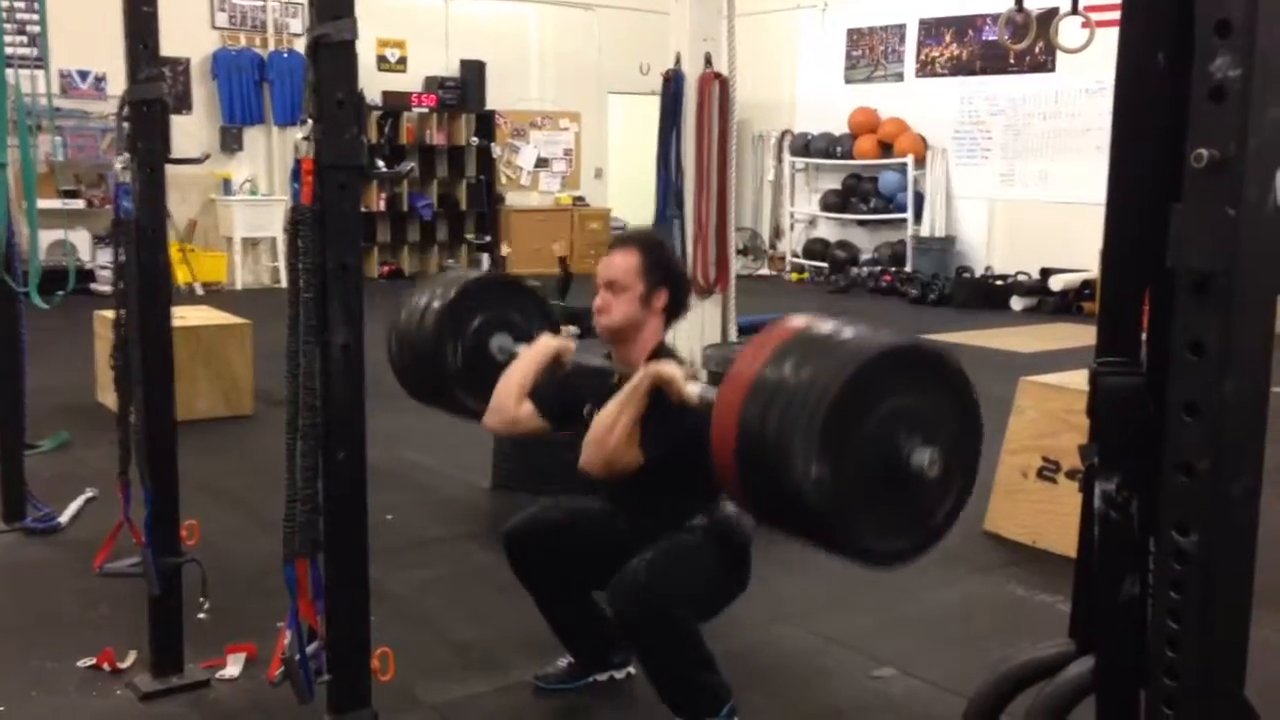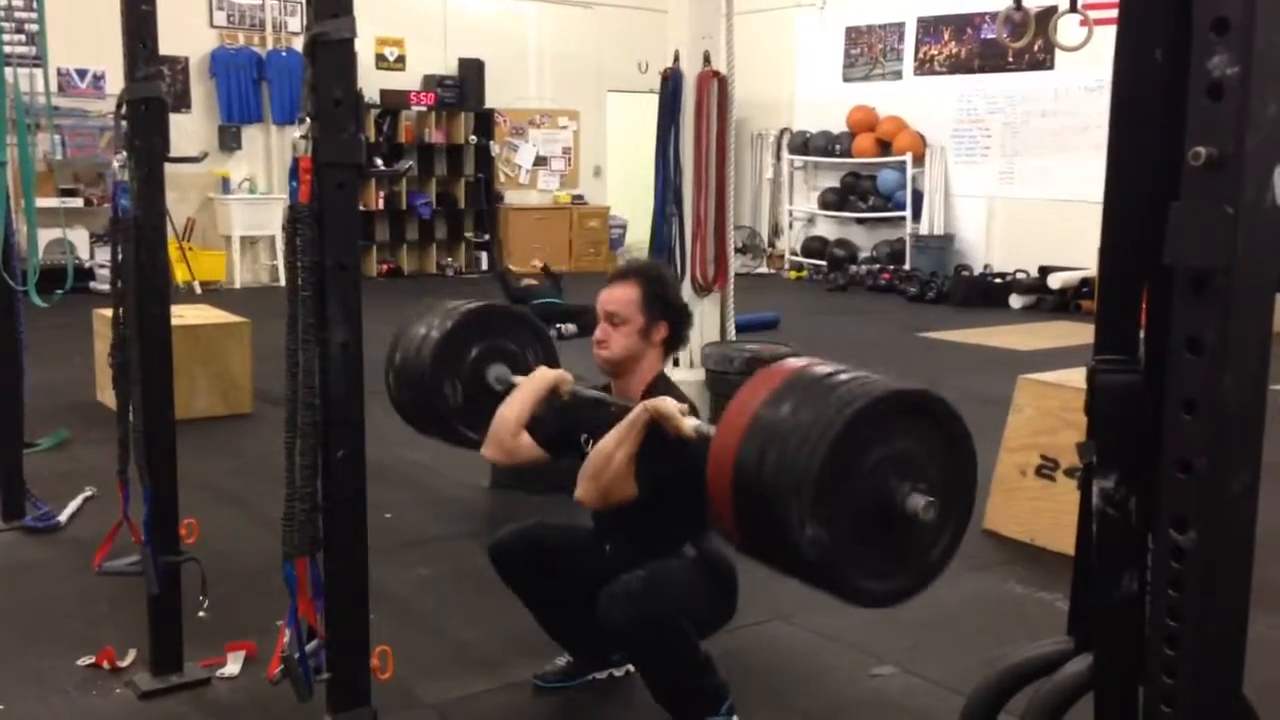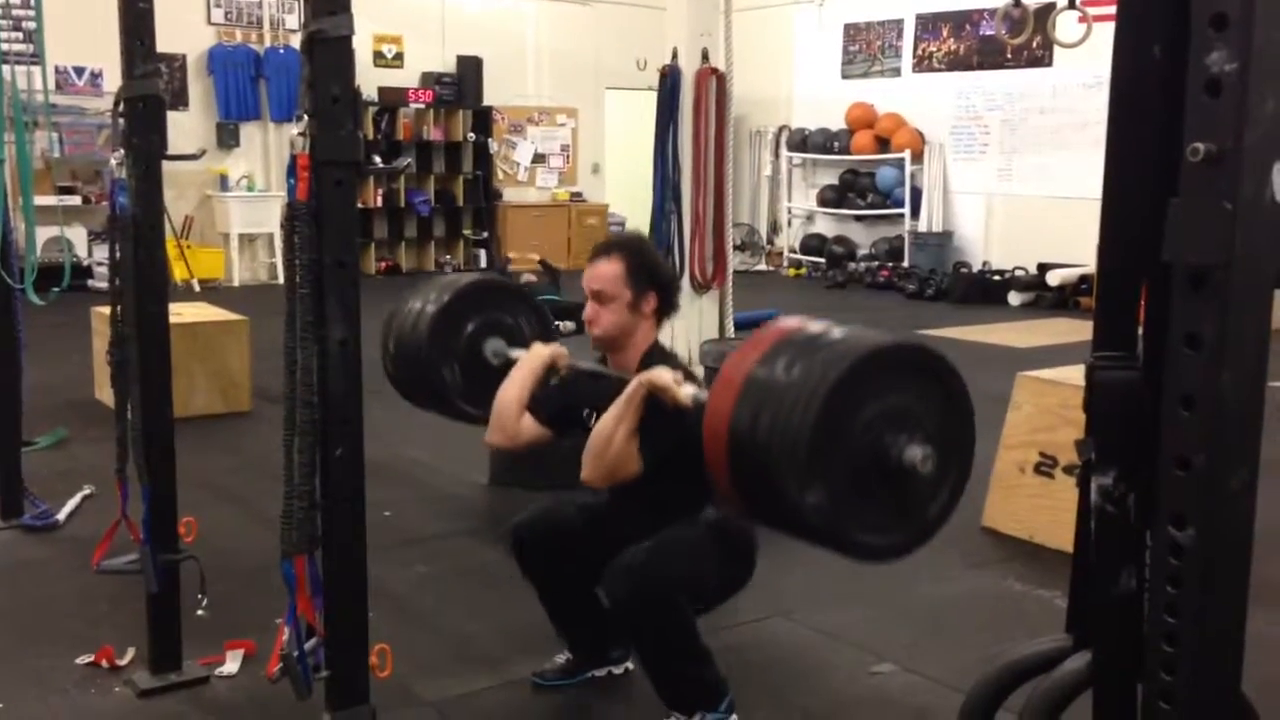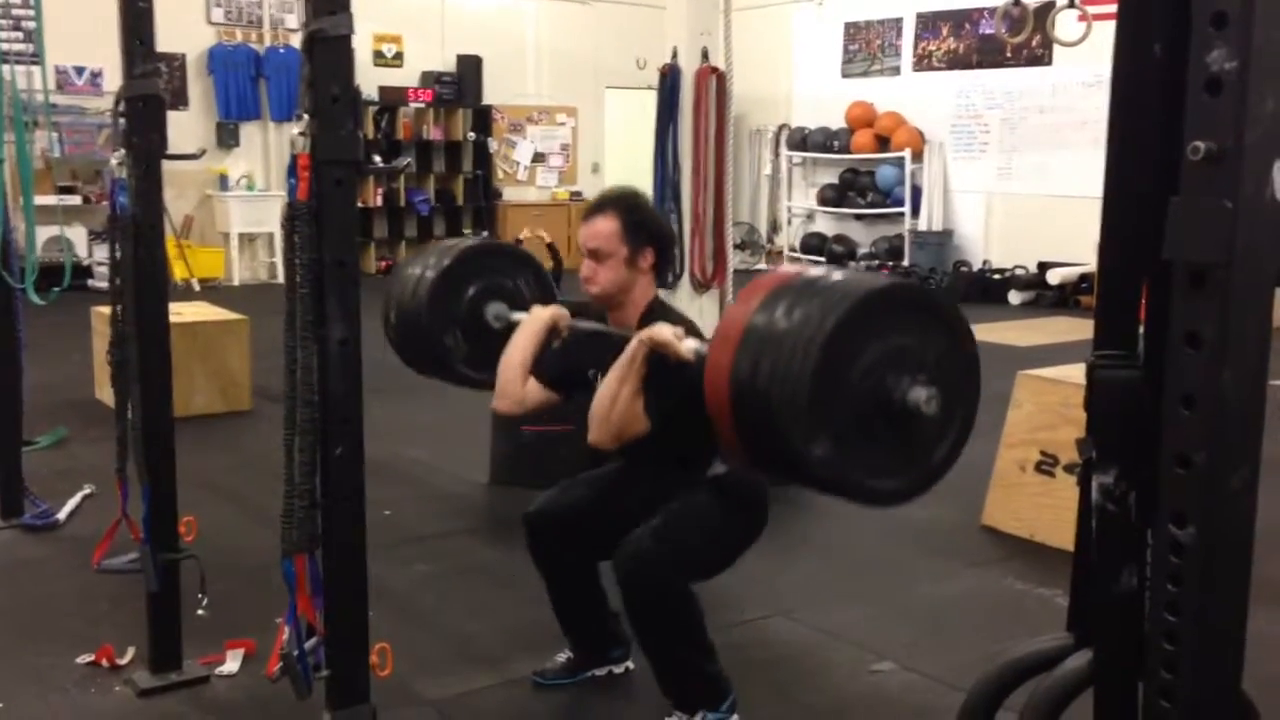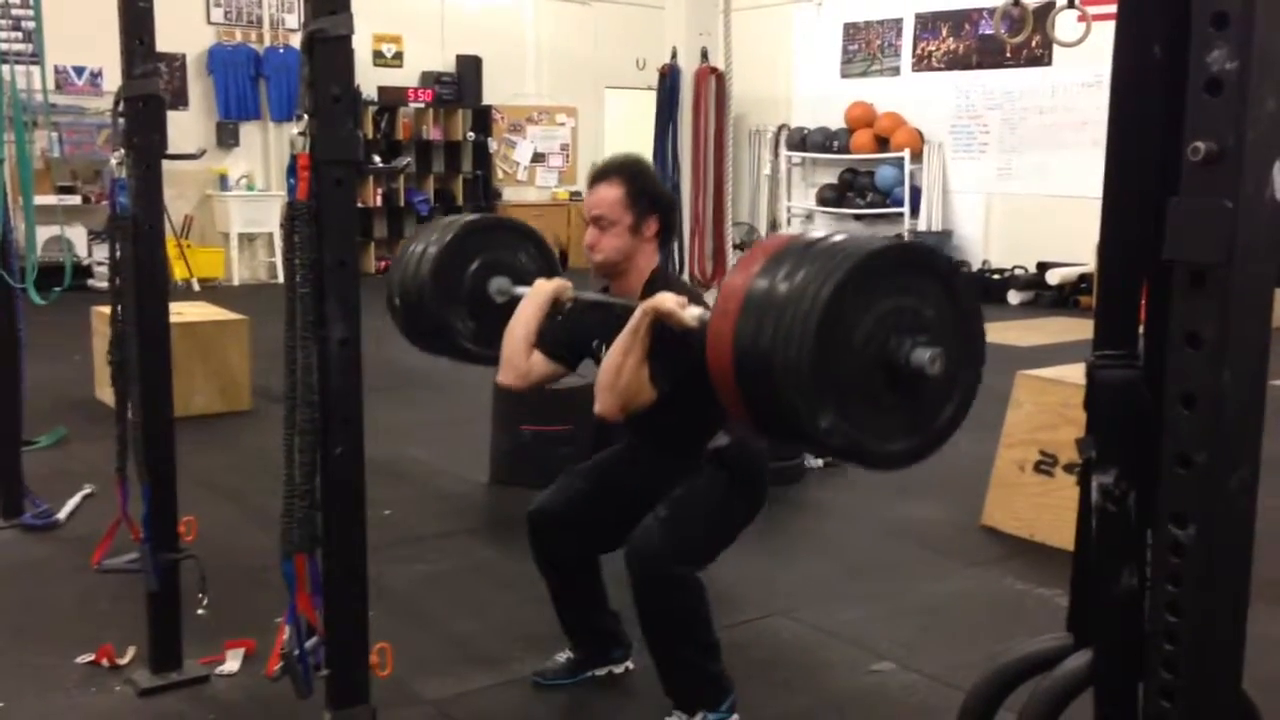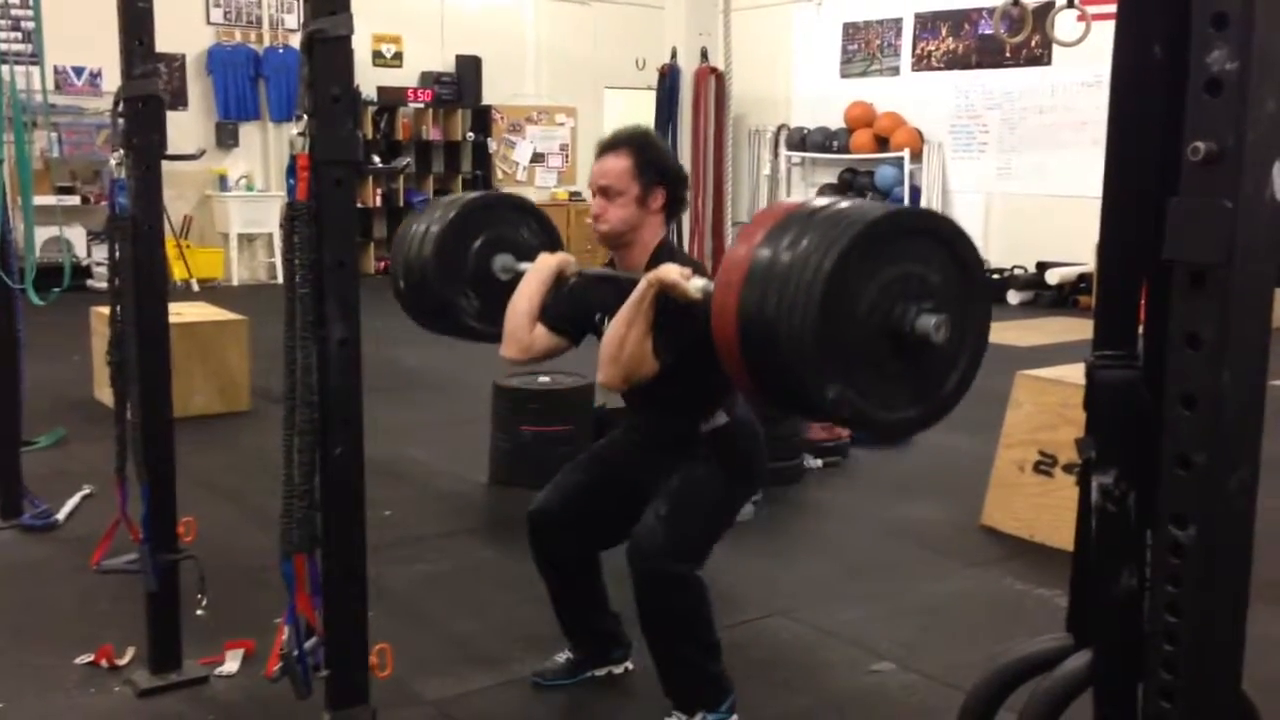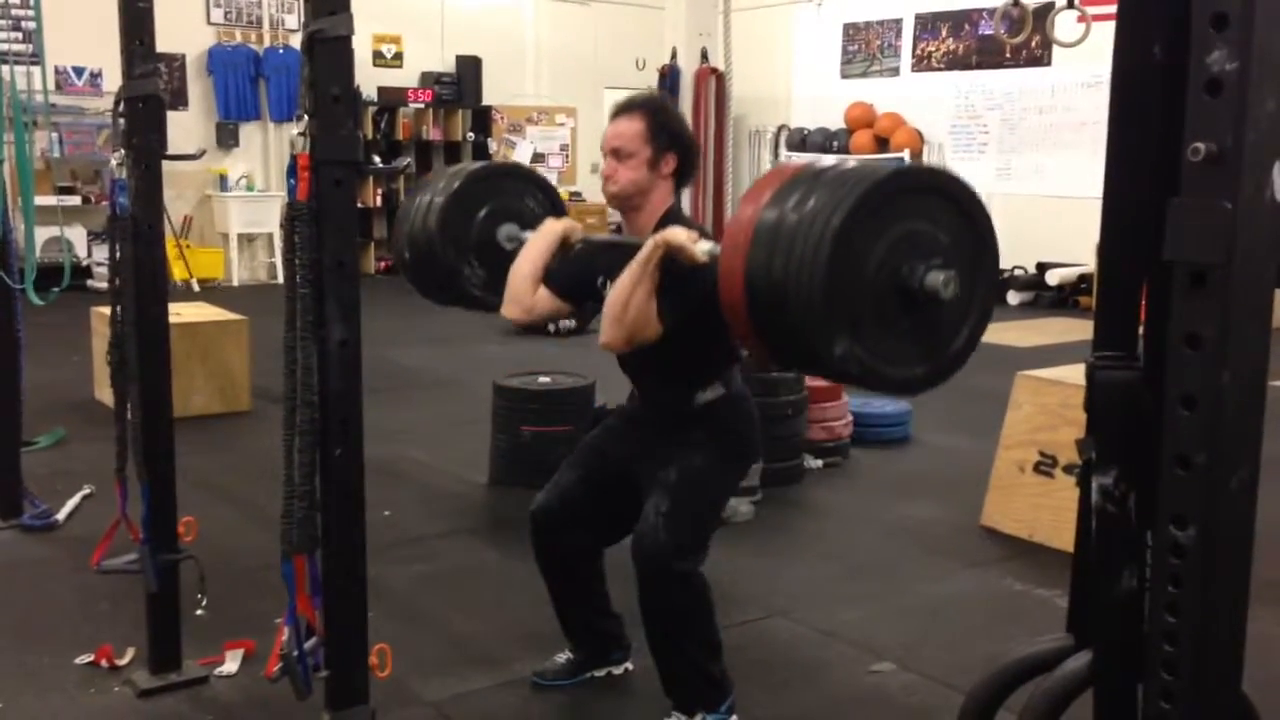
dt=0.2s
person 1, frame 1
left shoulder: (673, 393)
right shoulder: (593, 380)
left elbow: (596, 461)
right elbow: (501, 418)
left wrist: (643, 383)
right wrist: (543, 349)
left hip: (703, 541)
left knee: (640, 591)
right knee: (528, 538)
right ankle: (602, 653)
person 1, frame 2
left shoulder: (671, 426)
right shoulder: (590, 408)
left elbow: (591, 494)
right elbow: (499, 450)
left wrist: (641, 417)
right wrist: (540, 379)
left hip: (691, 573)
left knee: (628, 605)
right knee: (515, 550)
right ankle: (600, 652)
person 1, frame 3
left shoulder: (671, 395)
right shoulder: (589, 383)
left elbow: (597, 474)
right elbow: (503, 433)
left wrist: (638, 389)
right wrist: (538, 357)
left hip: (708, 539)
left knee: (631, 580)
right knee: (535, 535)
right ankle: (601, 648)
person 1, frame 4
left shoulder: (673, 346)
right shoulder: (591, 341)
left elbow: (604, 435)
right elbow: (509, 399)
left wrist: (641, 346)
right wrist: (539, 319)
left hip: (719, 493)
left knee: (643, 559)
right knee: (550, 522)
right ankle: (601, 647)
person 1, frame 5
left shoulder: (677, 316)
right shoulder: (594, 310)
left elbow: (610, 405)
right elbow: (514, 373)
left wrist: (644, 316)
right wrist: (541, 293)
left hip: (719, 466)
right hip: (649, 456)
left knee: (654, 552)
right knee: (553, 519)
right ankle: (600, 648)
person 1, frame 6
left shoulder: (681, 289)
right shoulder: (597, 285)
left elbow: (613, 375)
right elbow: (517, 346)
left wrist: (650, 287)
right wrist: (545, 266)
left hip: (714, 448)
right hip: (647, 438)
left knee: (657, 550)
right knee: (553, 518)
right ankle: (600, 648)
person 1, frame 7
left shoulder: (686, 256)
right shoulder: (602, 253)
left elbow: (616, 335)
right elbow: (518, 308)
left wrist: (656, 249)
right wrist: (549, 232)
left hip: (707, 426)
right hip: (644, 415)
left knee: (660, 547)
right knee: (556, 517)
right ankle: (600, 648)
